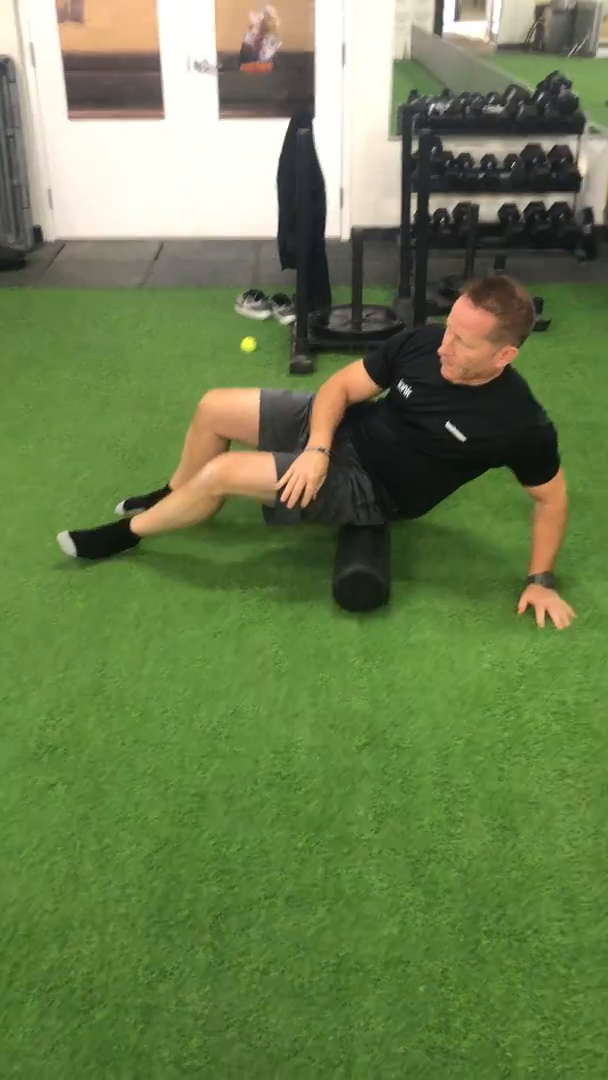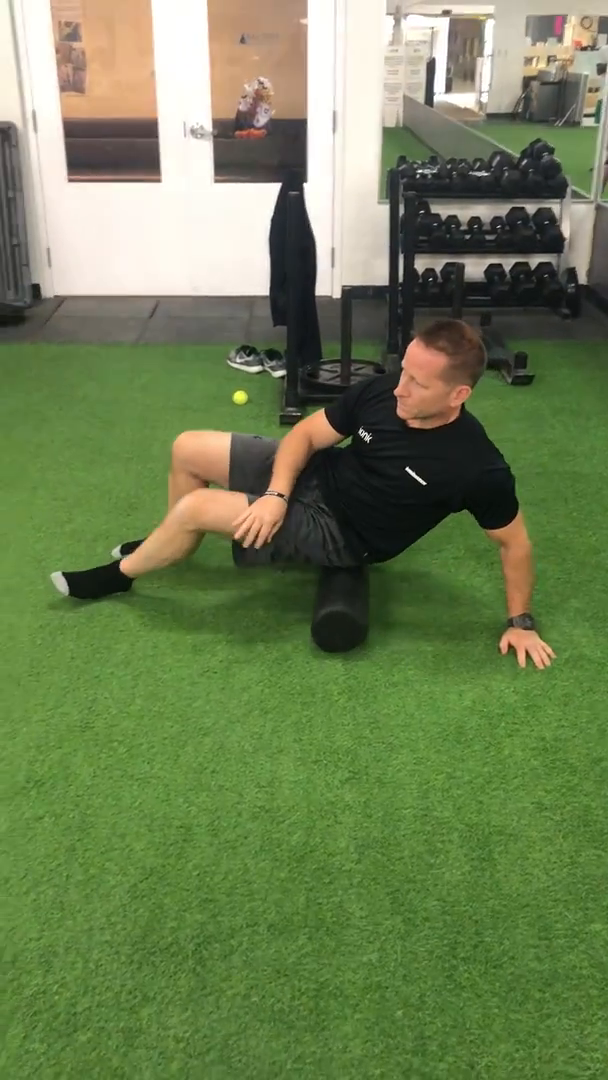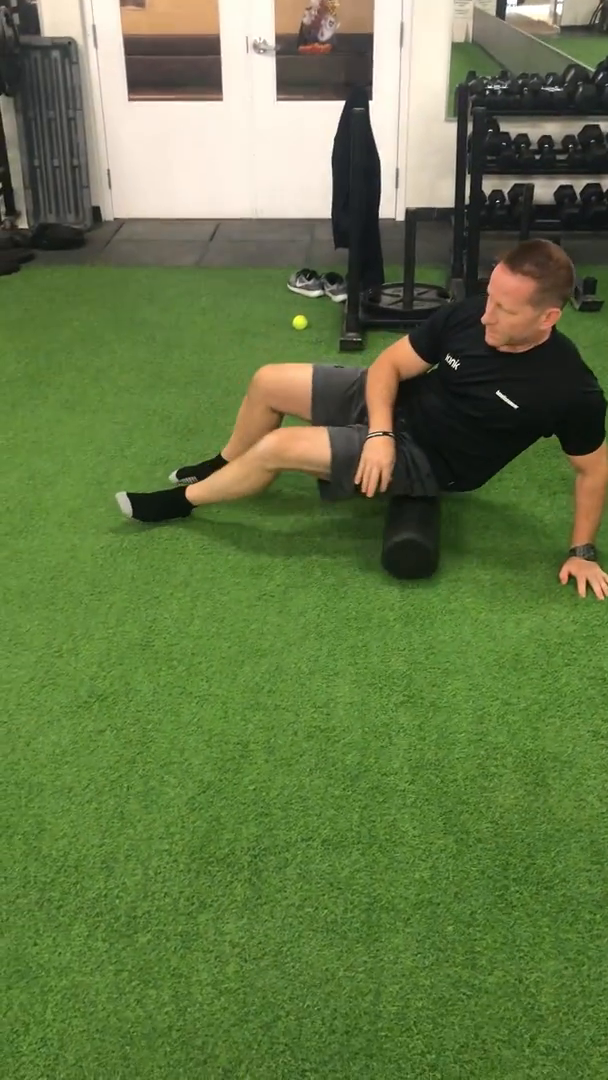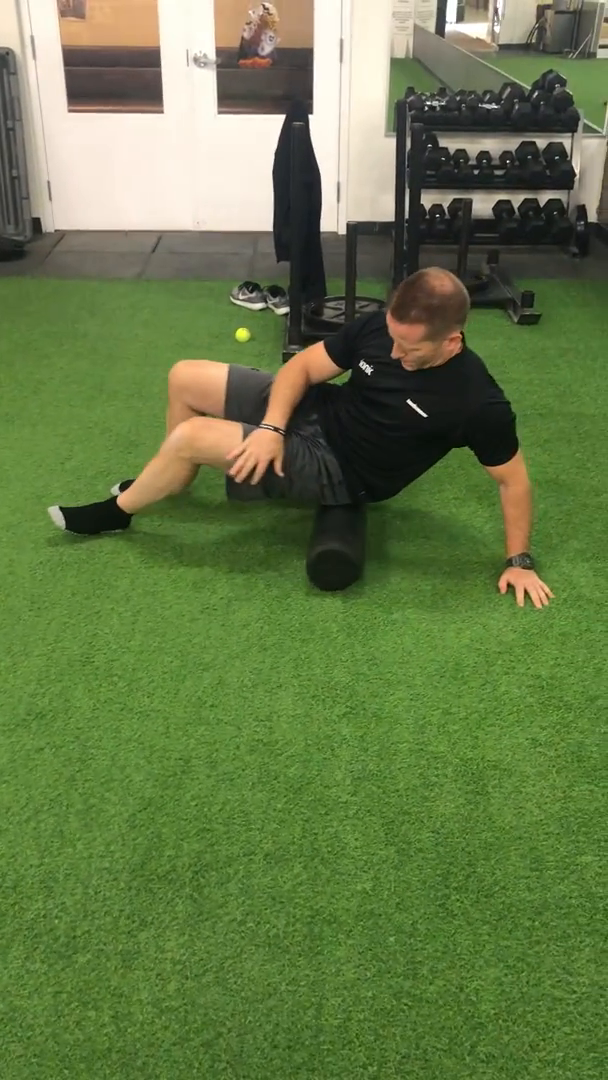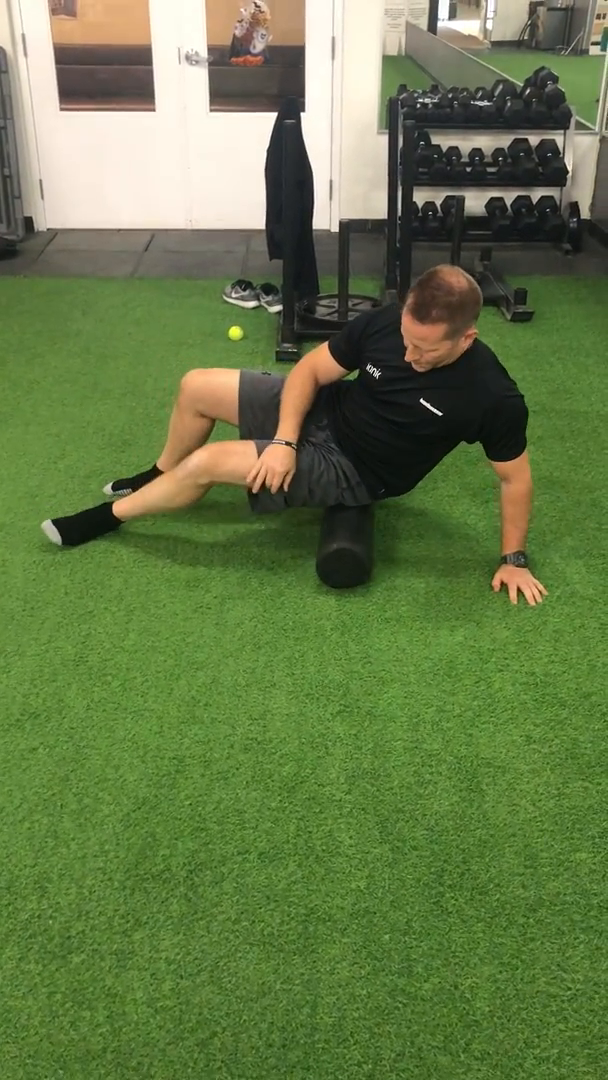
dt=1s
person 1, frame 1
left shoulder: (518, 425)
right shoulder: (423, 343)
left elbow: (552, 497)
right elbow: (342, 385)
left wrist: (540, 581)
right wrist: (317, 449)
left hip: (368, 488)
right hip: (342, 430)
left knee: (221, 474)
right knee: (214, 407)
left ankle: (127, 533)
right ankle: (173, 495)
person 1, frame 2
left shoulder: (476, 468)
right shoulder: (382, 391)
left elbow: (514, 542)
right elbow: (307, 434)
left wrist: (520, 622)
right wrist: (277, 495)
left hip: (340, 531)
right hip: (316, 475)
left knee: (194, 509)
right knee: (188, 449)
left ankle: (119, 575)
right ankle: (164, 541)
person 1, frame 3
right shoulder: (468, 315)
right elbow: (389, 365)
right wrist: (380, 435)
left hip: (424, 460)
right hip: (394, 405)
left knee: (277, 448)
right knee: (268, 382)
left ankle: (183, 500)
right ankle: (225, 465)
person 1, frame 4
left shoulder: (477, 403)
right shoulder: (382, 326)
left elbow: (513, 480)
right elbow: (304, 366)
left wrist: (518, 562)
right wrist: (273, 428)
left hip: (336, 468)
right hip: (315, 411)
left knee: (189, 438)
right knee: (185, 378)
left ankle: (116, 513)
right ankle: (162, 481)
person 1, frame 5
left shoulder: (492, 398)
right shoulder: (386, 323)
left elbow: (515, 477)
right elbow: (311, 370)
left wrist: (513, 560)
right wrist: (286, 440)
left hip: (352, 471)
right hip: (324, 412)
left knee: (205, 464)
right knee: (196, 386)
left ankle: (109, 517)
right ankle: (160, 477)
